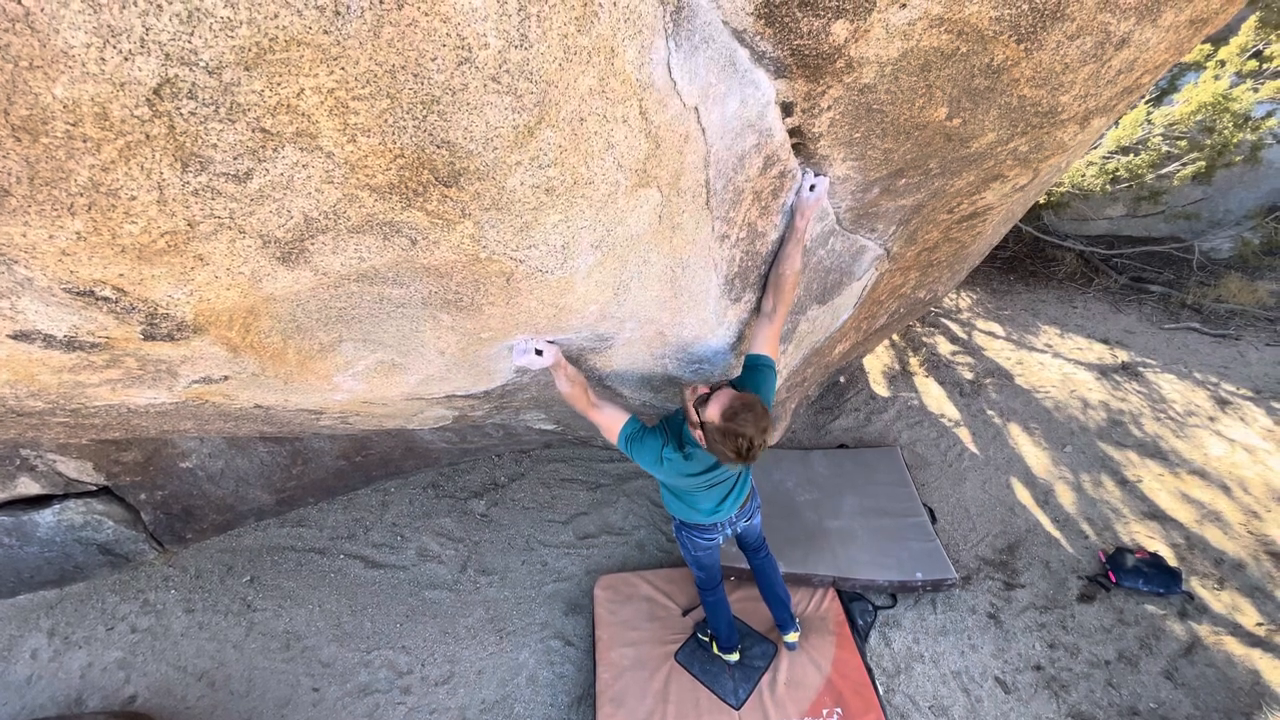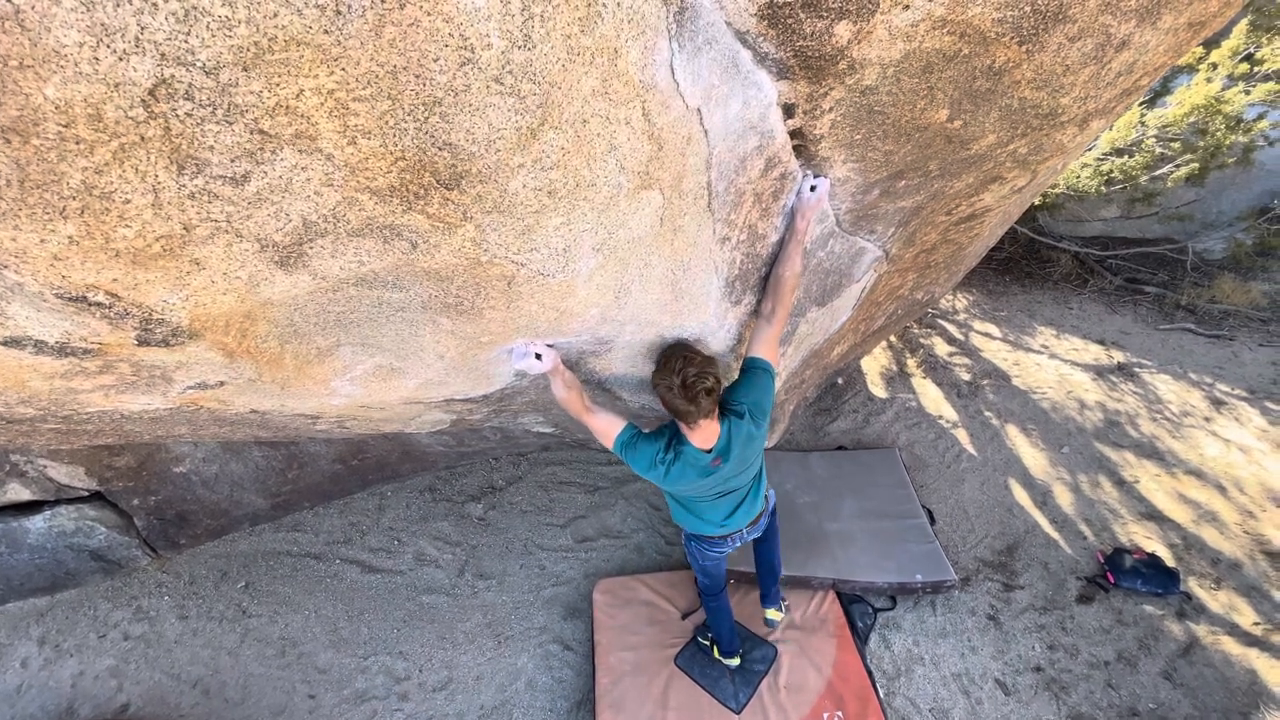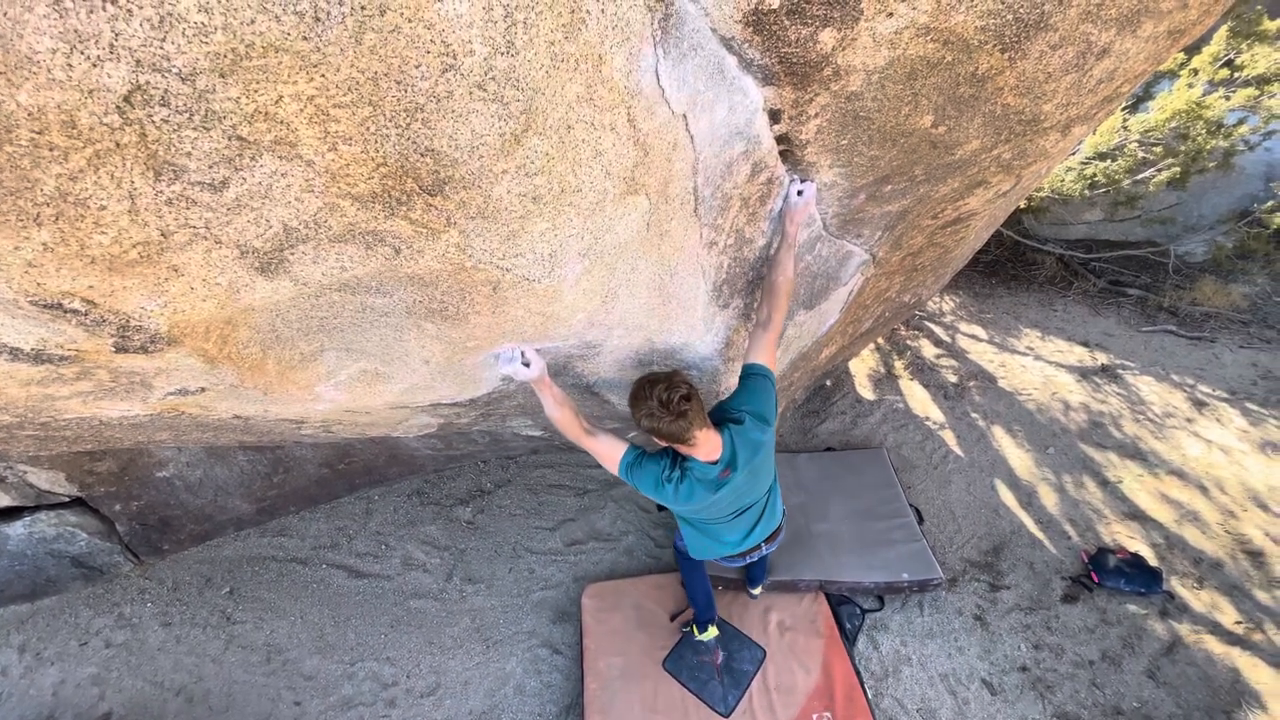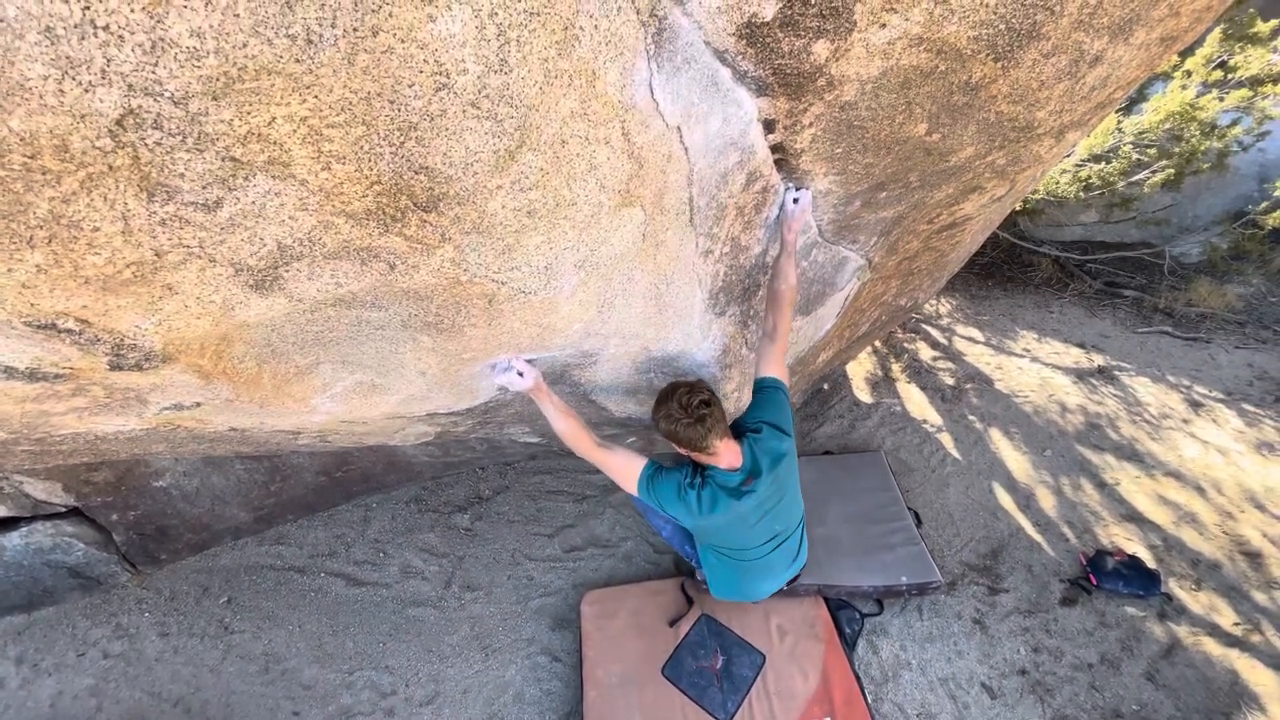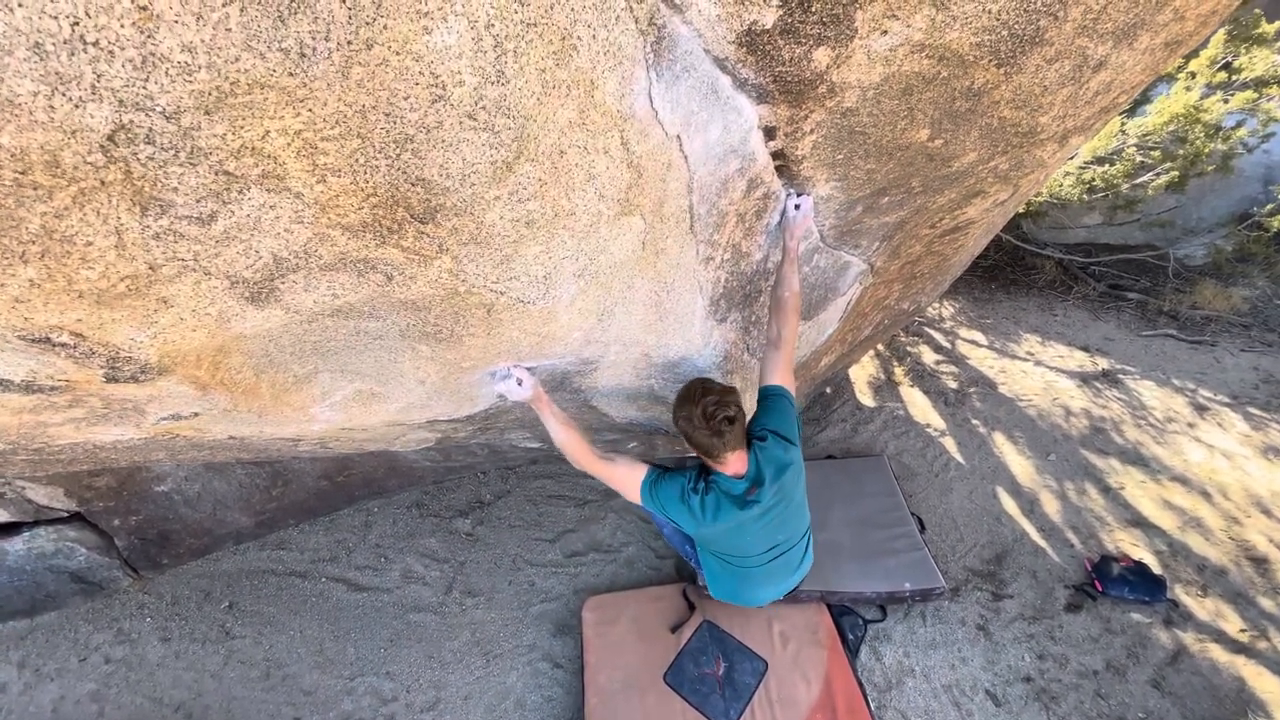
dt=1s
person 1, frame 1
left shoulder: (662, 456)
right shoulder: (757, 403)
left elbow: (592, 405)
right elbow: (773, 311)
right wrist: (801, 218)
left hip: (697, 527)
right hip: (744, 507)
left knee: (709, 581)
right knee: (758, 553)
left ankle: (726, 644)
right ankle: (788, 627)
person 1, frame 2
left shoulder: (656, 461)
right shoulder: (750, 413)
left elbow: (587, 411)
right elbow: (773, 314)
left wrist: (553, 369)
right wrist: (801, 221)
left hip: (708, 537)
right hip: (756, 517)
left knee: (712, 587)
left ankle: (726, 648)
right ankle: (773, 603)
person 1, frame 3
left shoulder: (666, 482)
right shoulder: (753, 421)
left elbow: (585, 434)
right elbow: (769, 322)
left wrist: (540, 382)
right wrist: (791, 228)
left hip: (720, 551)
right hip: (771, 533)
left knee: (684, 544)
left ankle: (704, 623)
right ankle: (756, 581)
person 1, frame 4
left shoulder: (688, 495)
right shoulder: (772, 433)
left elbow: (593, 449)
right elbow: (775, 331)
left wrist: (538, 390)
right wrist: (789, 237)
left hip: (740, 586)
right hip: (794, 563)
left knee: (644, 495)
left ankle: (707, 572)
person 1, frame 5
left shoulder: (690, 500)
right shoulder: (779, 444)
left elbow: (590, 460)
right elbow: (781, 339)
left wrist: (538, 400)
right wrist: (791, 244)
left hip: (741, 591)
right hip: (797, 569)
left knee: (649, 481)
